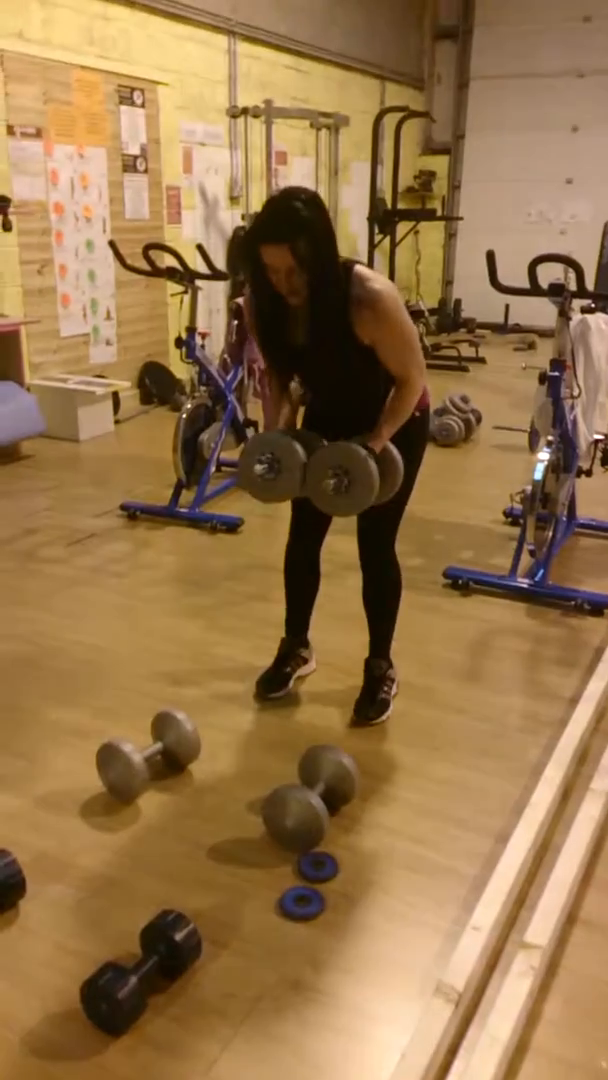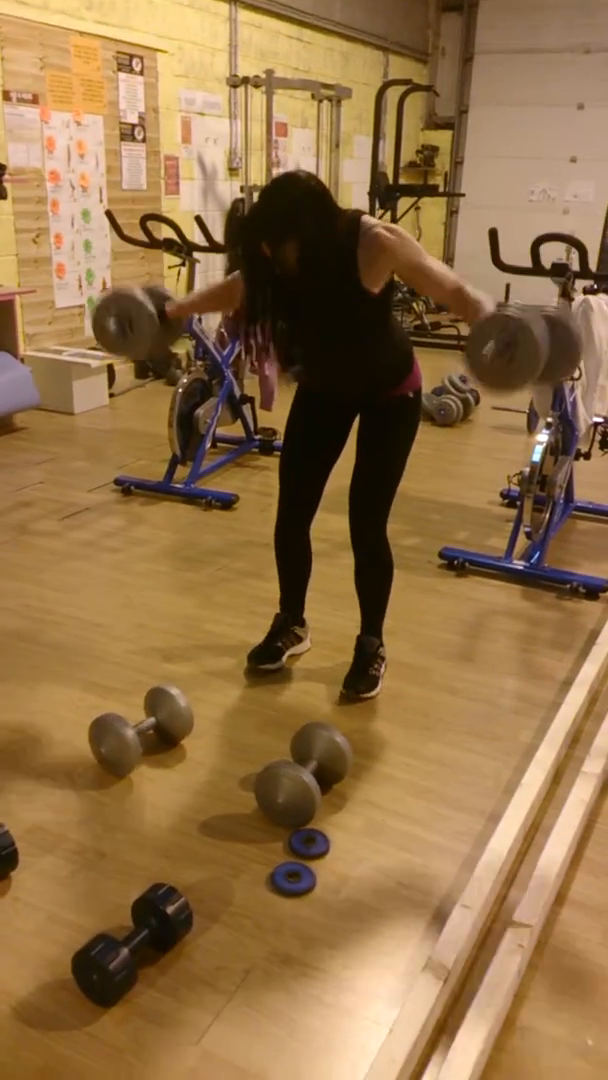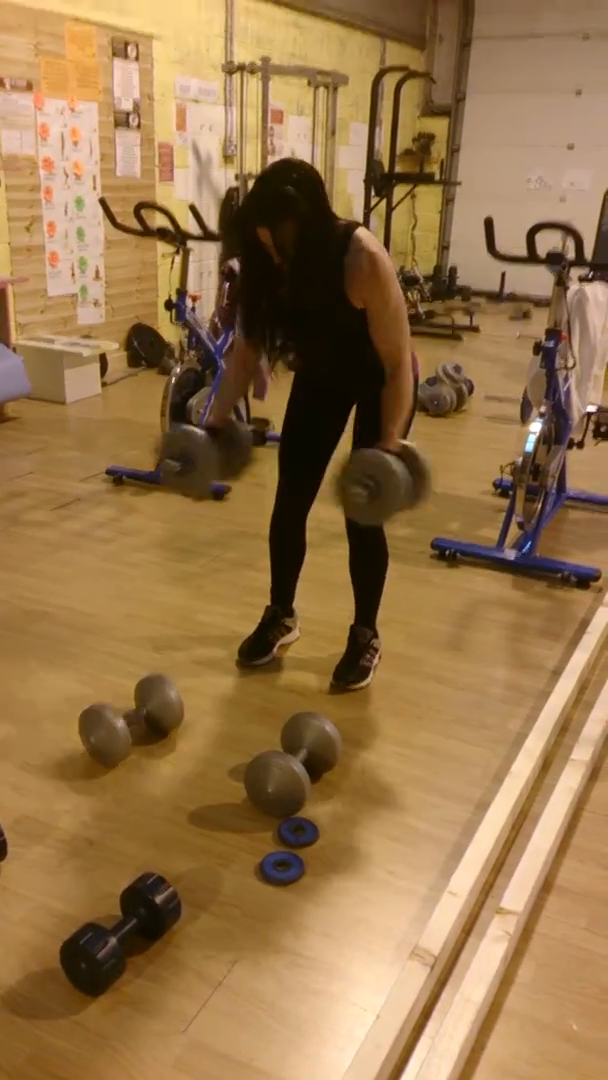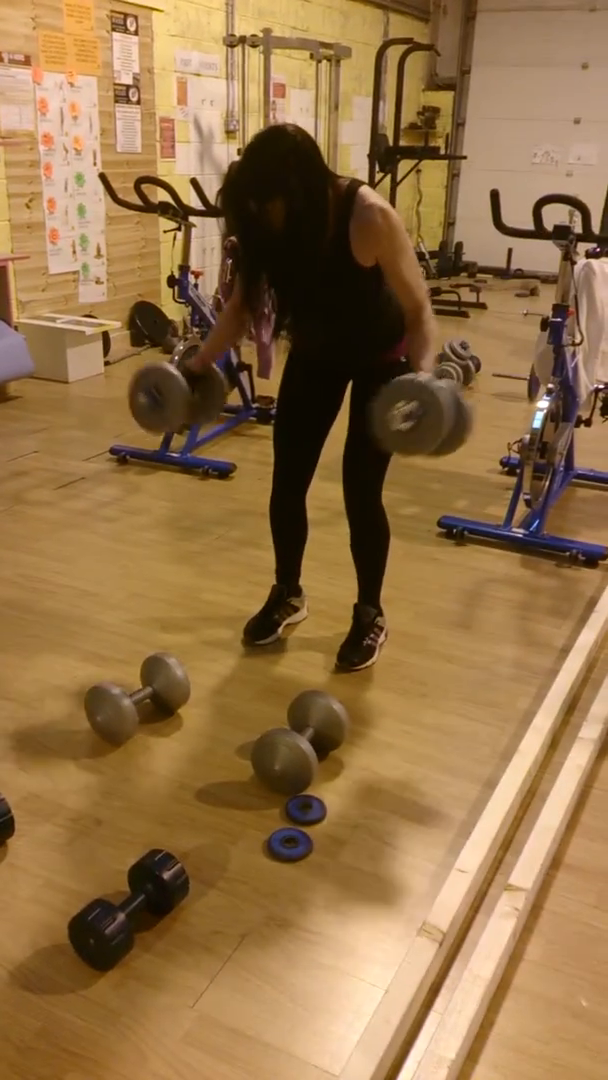
dt=1s
person 1, frame 1
left shoulder: (369, 298)
right shoulder: (262, 302)
left elbow: (412, 377)
right elbow: (278, 376)
left wrist: (374, 443)
right wrist: (278, 435)
left hip: (394, 418)
right hip: (327, 415)
left knee: (375, 542)
right knee: (303, 535)
left ankle: (381, 668)
right ankle: (295, 648)
person 1, frame 2
left shoulder: (374, 244)
right shoulder: (276, 256)
left elbow: (455, 292)
right elbow: (236, 292)
right wrist: (178, 307)
left hip: (389, 392)
right hip: (322, 388)
left knee: (366, 523)
right knee: (291, 512)
left ankle: (372, 645)
right ankle: (290, 624)
person 1, frame 3
left shoulder: (364, 260)
right shoulder: (266, 262)
left elbow: (397, 362)
right elbow: (249, 344)
left wrist: (390, 447)
right wrist: (218, 417)
left hip: (378, 385)
right hip: (318, 379)
right knee: (289, 501)
left ankle: (365, 636)
right ankle: (280, 615)
person 1, frame 4
left shoulder: (369, 217)
right shoulder: (268, 223)
left elbow: (418, 307)
right elbow: (243, 302)
left wrist: (426, 377)
right wrist: (199, 362)
left hip: (380, 359)
right hip: (313, 355)
left knee: (361, 492)
right knee: (287, 483)
left ankle: (370, 614)
right ankle: (287, 595)
